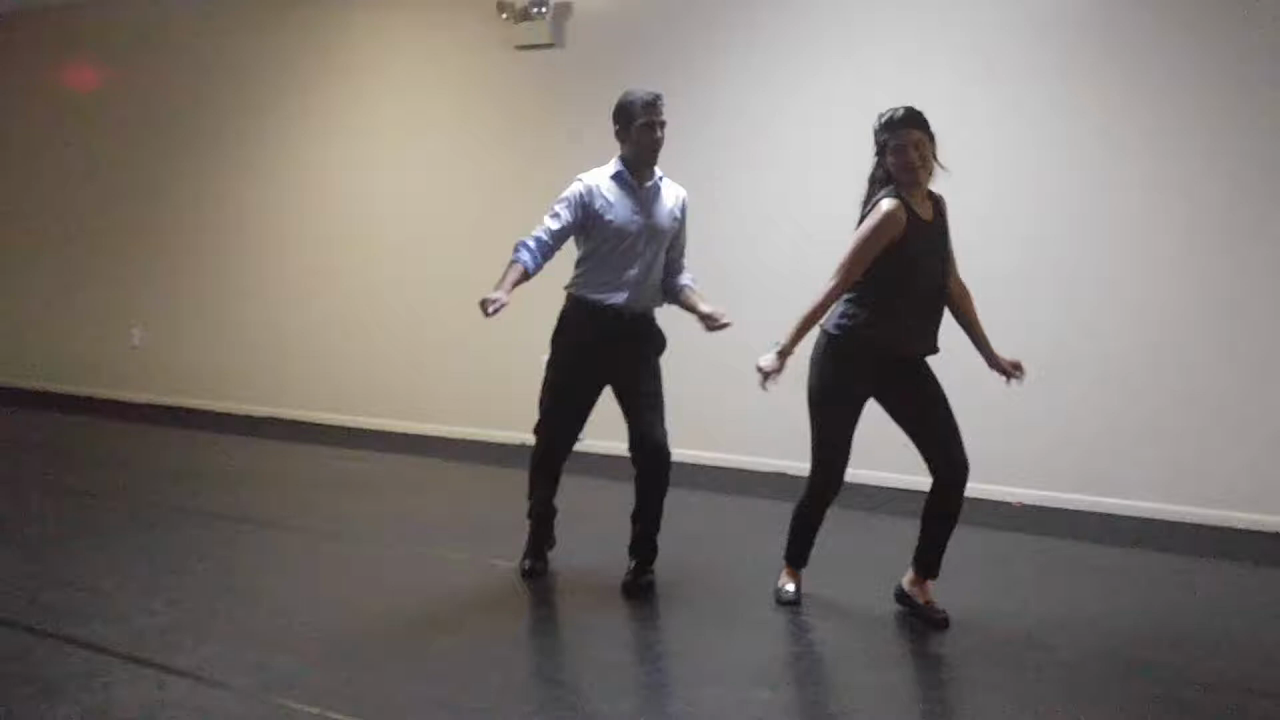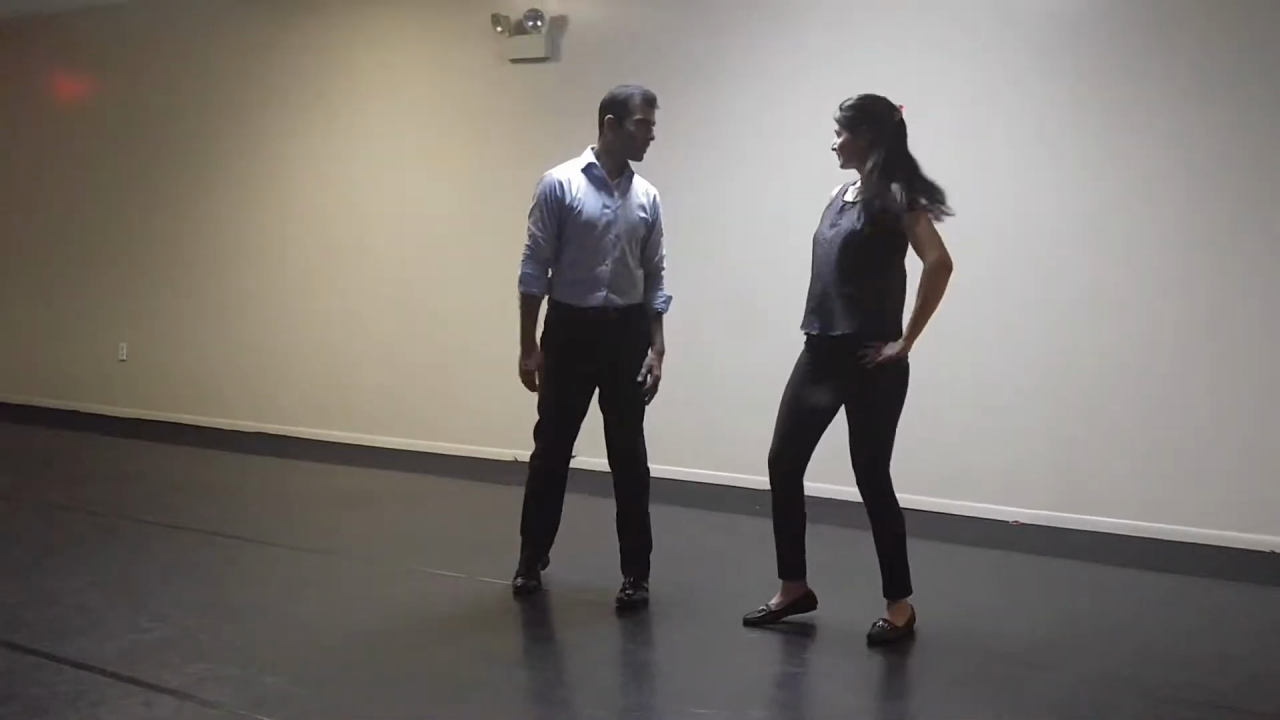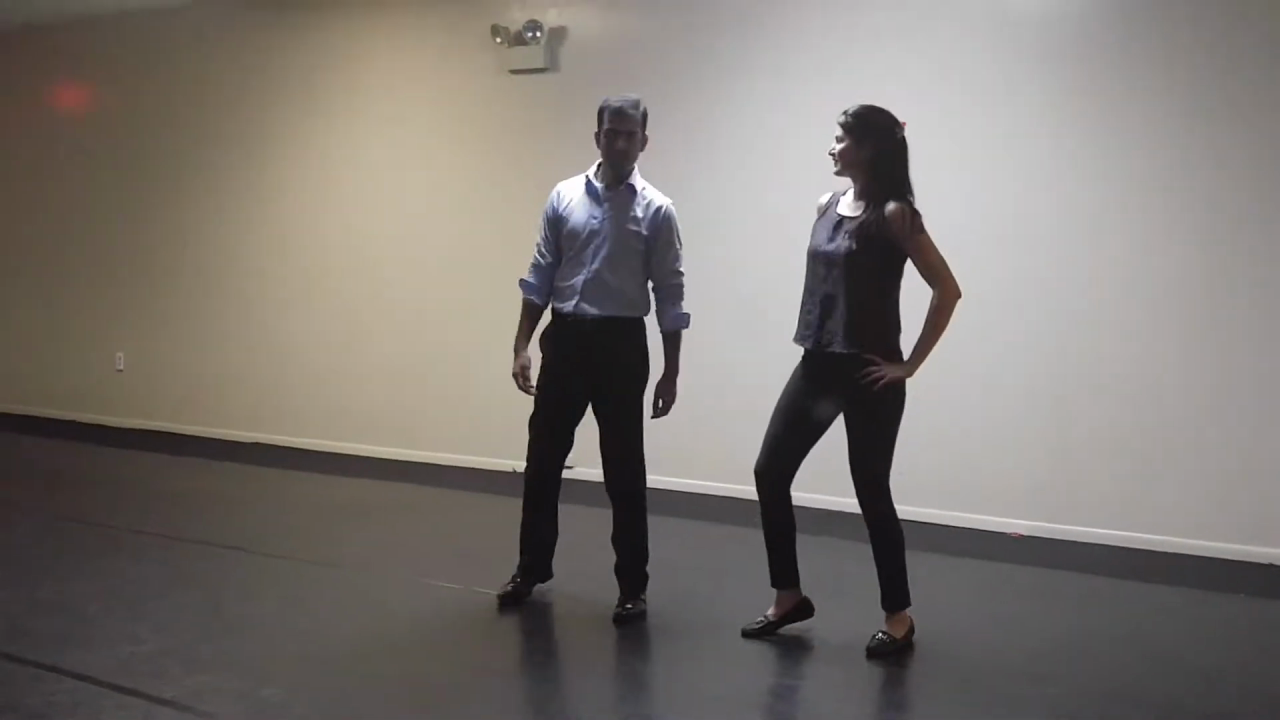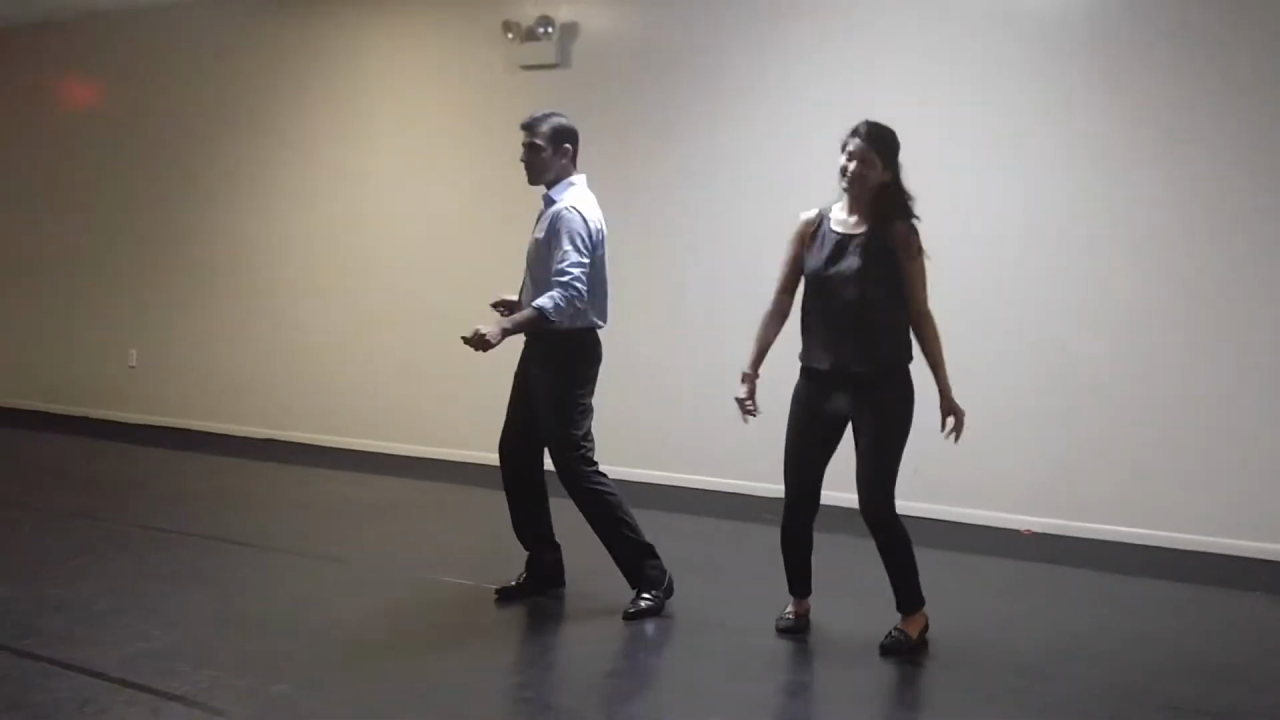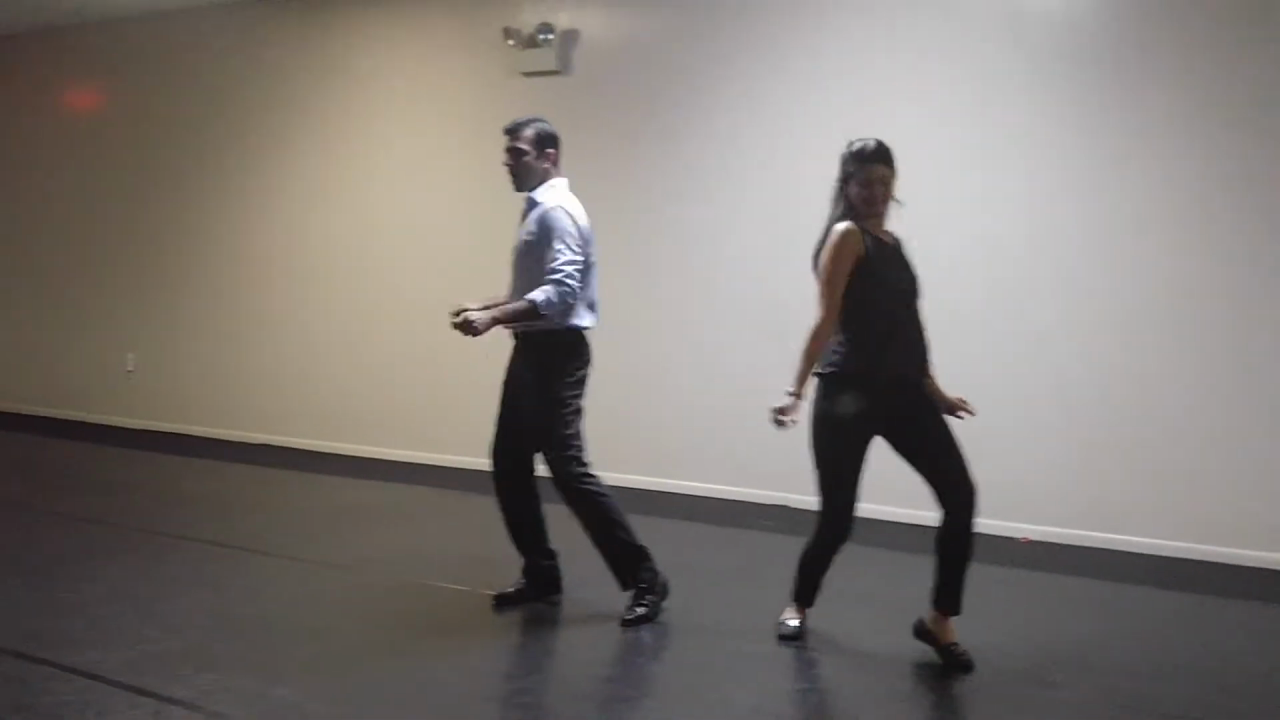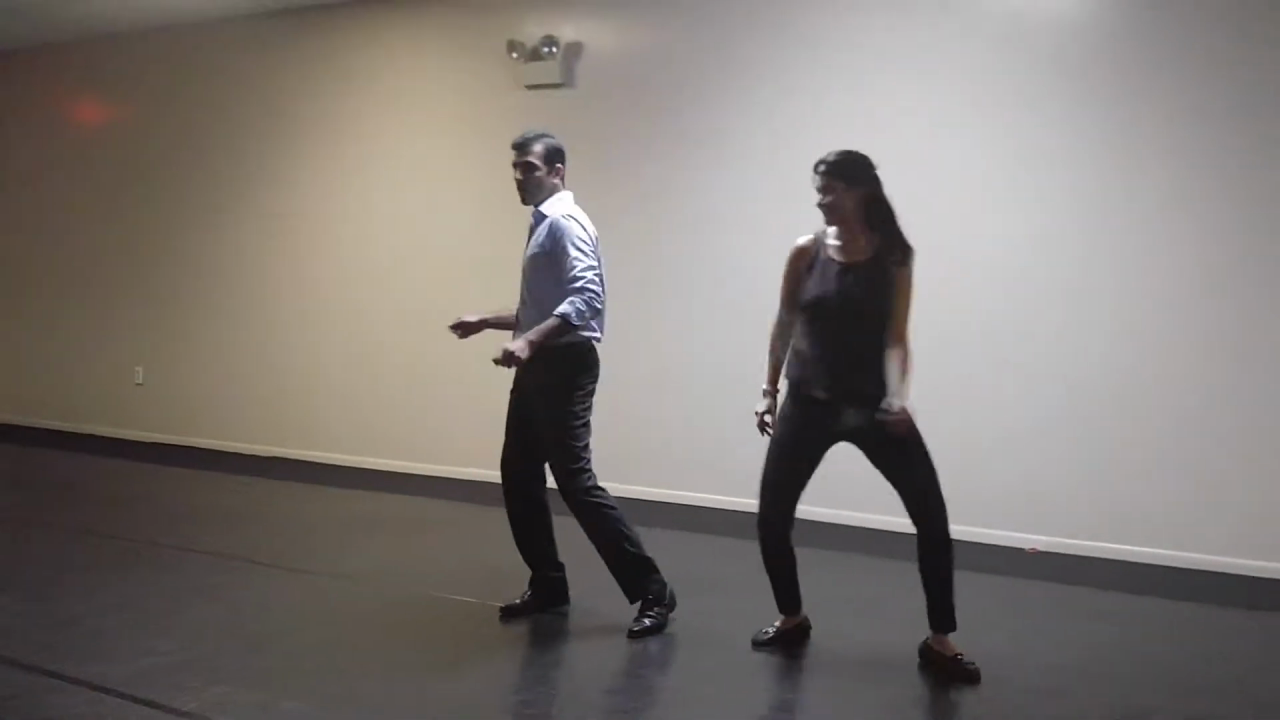
dt=0.7s
person 1, frame 1
left shoulder: (937, 209)
right shoulder: (889, 211)
left elbow: (950, 287)
right elbow: (839, 286)
left wrist: (990, 353)
right wrist: (785, 349)
left hip: (903, 362)
right hip: (846, 356)
left knee: (953, 470)
right knee: (827, 476)
left ankle: (916, 581)
right ankle: (791, 569)
person 1, frame 2
left shoulder: (893, 194)
right shoulder: (841, 195)
left elbow: (939, 263)
left wrist: (904, 341)
right wrist: (820, 341)
left hip: (871, 359)
right hip: (821, 352)
left knee: (872, 480)
right knee: (782, 464)
left ankle: (899, 604)
right ankle: (794, 587)
person 1, frame 3
left shoulder: (894, 214)
right shoulder: (826, 206)
left elbow: (947, 290)
left wrist: (911, 364)
right wrist: (817, 339)
left hip: (869, 373)
right hip: (817, 366)
left knee: (872, 493)
right knee: (769, 473)
left ankle: (898, 616)
right ankle: (788, 597)
person 1, frame 4
left shoulder: (897, 233)
right shoulder: (812, 224)
left elbow: (920, 315)
right elbow: (782, 303)
left wrist: (945, 392)
right wrist: (750, 371)
left hip: (883, 385)
right hip: (819, 381)
left knee: (875, 503)
right knee: (798, 501)
left ankle: (913, 615)
right ankle: (798, 601)
person 1, frame 5
left shoulder: (894, 245)
right shoulder: (846, 237)
right elbow: (827, 319)
left wrist: (934, 390)
right wrist: (797, 390)
left hip: (902, 392)
right hip: (848, 392)
left knee: (959, 496)
right knee: (836, 519)
left ankle: (938, 620)
right ankle: (798, 606)
person 1, frame 6
left shoulder: (894, 258)
right shoulder: (806, 251)
left elbow: (895, 339)
right elbow: (786, 324)
left wrist: (897, 396)
right wrist: (770, 391)
left hip: (871, 404)
right hip: (809, 403)
left knee: (931, 516)
right knee: (771, 517)
left ankle: (939, 640)
right ankle: (792, 618)
person 2, frame 1
left shoulder: (675, 200)
right shoulder: (590, 190)
right elbow: (538, 245)
left wrist: (699, 308)
right wrist: (502, 290)
left hip: (636, 334)
right hip: (584, 328)
left knee: (653, 454)
right knee: (553, 442)
left ankle: (642, 560)
right ankle: (537, 543)
person 2, frame 2
left shoulder: (647, 197)
right shoulder: (559, 184)
left elbow: (654, 281)
right elbow: (535, 268)
left wrist: (657, 349)
right wrist: (529, 345)
left hip: (626, 333)
right hip: (569, 330)
left knee: (629, 457)
right knee: (551, 449)
left ankle: (636, 573)
right ankle: (532, 559)
person 2, frame 3
left shoulder: (656, 209)
right shoulder: (564, 196)
left elbow: (670, 296)
right elbow: (541, 277)
left wrist: (670, 371)
right wrist: (522, 344)
left hip: (620, 344)
right hip: (564, 339)
left knee: (623, 469)
right knee: (543, 456)
left ankle: (632, 586)
right ankle: (532, 567)
person 2, frame 4
left shoulder: (571, 211)
right shoulder: (557, 206)
left elbow: (570, 295)
left wrist: (505, 328)
right wrist: (519, 303)
left hip: (566, 353)
right hip: (543, 351)
left knee: (576, 467)
right knee: (517, 457)
left ankle: (649, 576)
right ankle: (544, 567)
person 2, frame 5
left shoulder: (558, 210)
right shoulder: (536, 210)
left elbow: (560, 290)
left wrist: (494, 317)
right wrist: (487, 308)
left hip: (557, 354)
right hip: (530, 352)
left knee: (568, 470)
right knee: (509, 463)
left ankle: (645, 581)
right ankle: (541, 574)
person 2, frame 6
left shoulder: (565, 222)
right shoulder: (543, 224)
left elbow: (585, 300)
left wrist: (528, 340)
right wrist: (488, 321)
left hip: (564, 366)
right hip: (537, 366)
left knee: (575, 482)
right knee: (518, 477)
left ankle: (652, 593)
right ankle: (548, 584)
